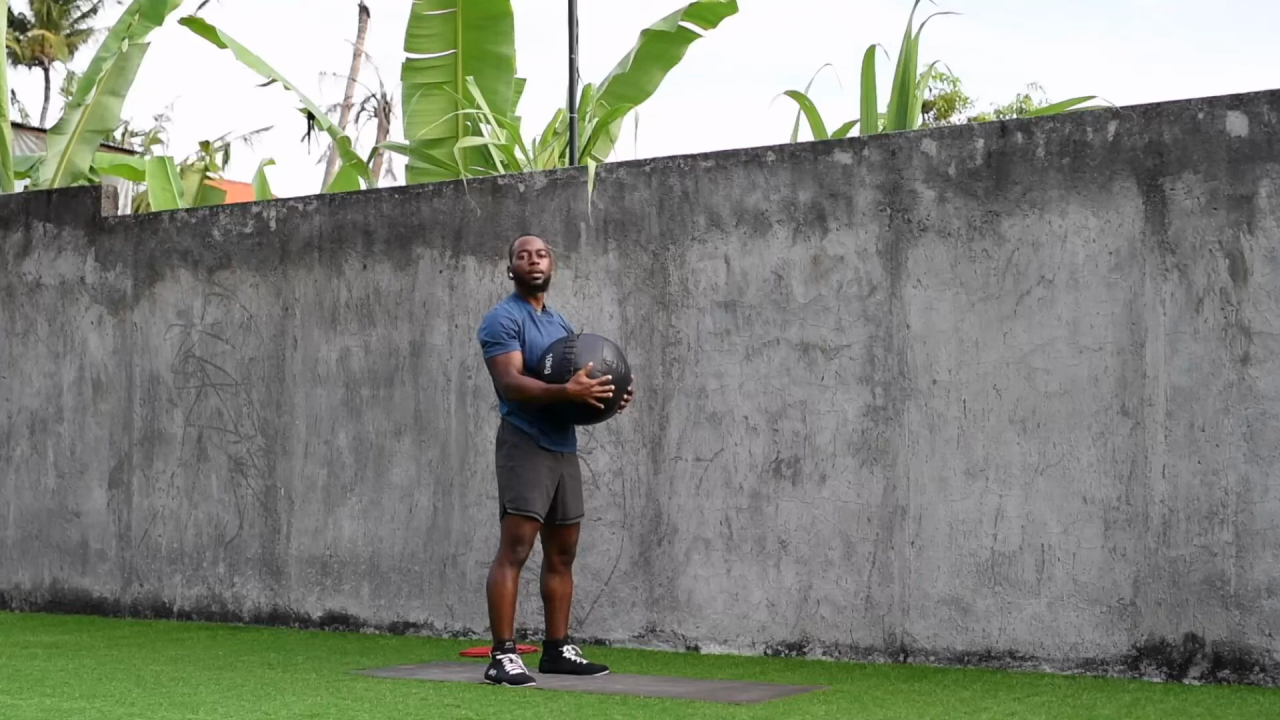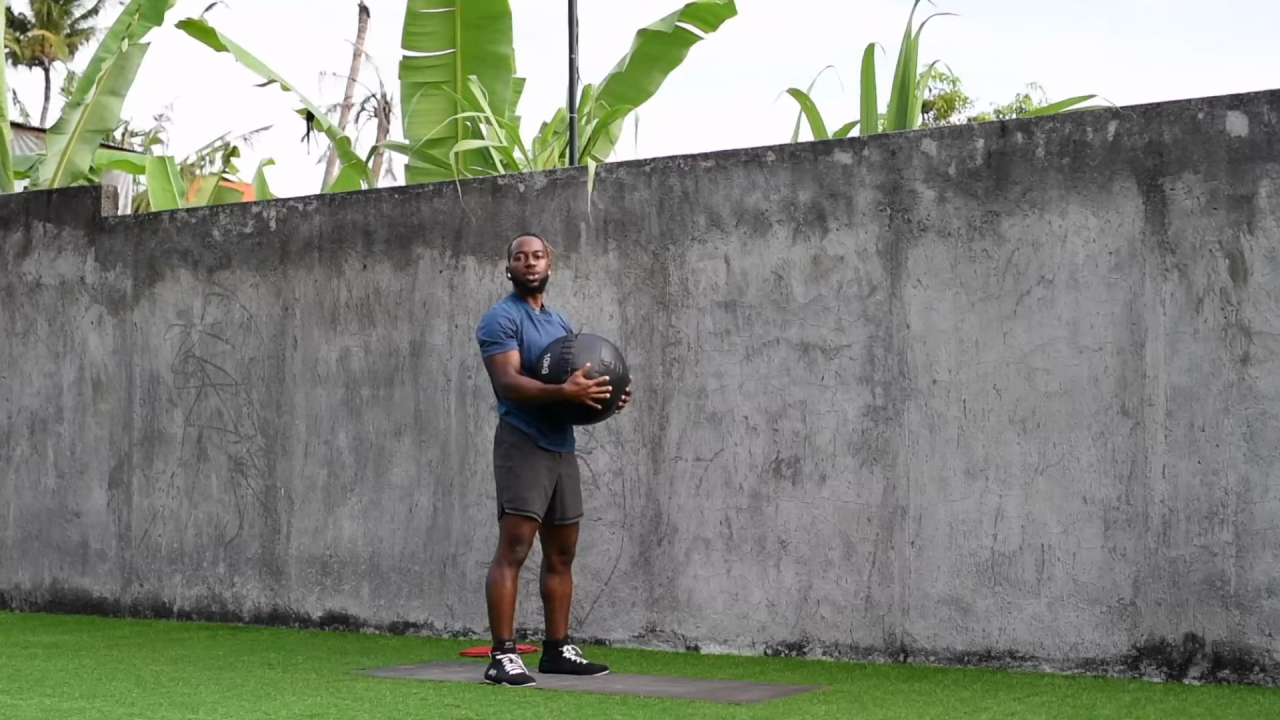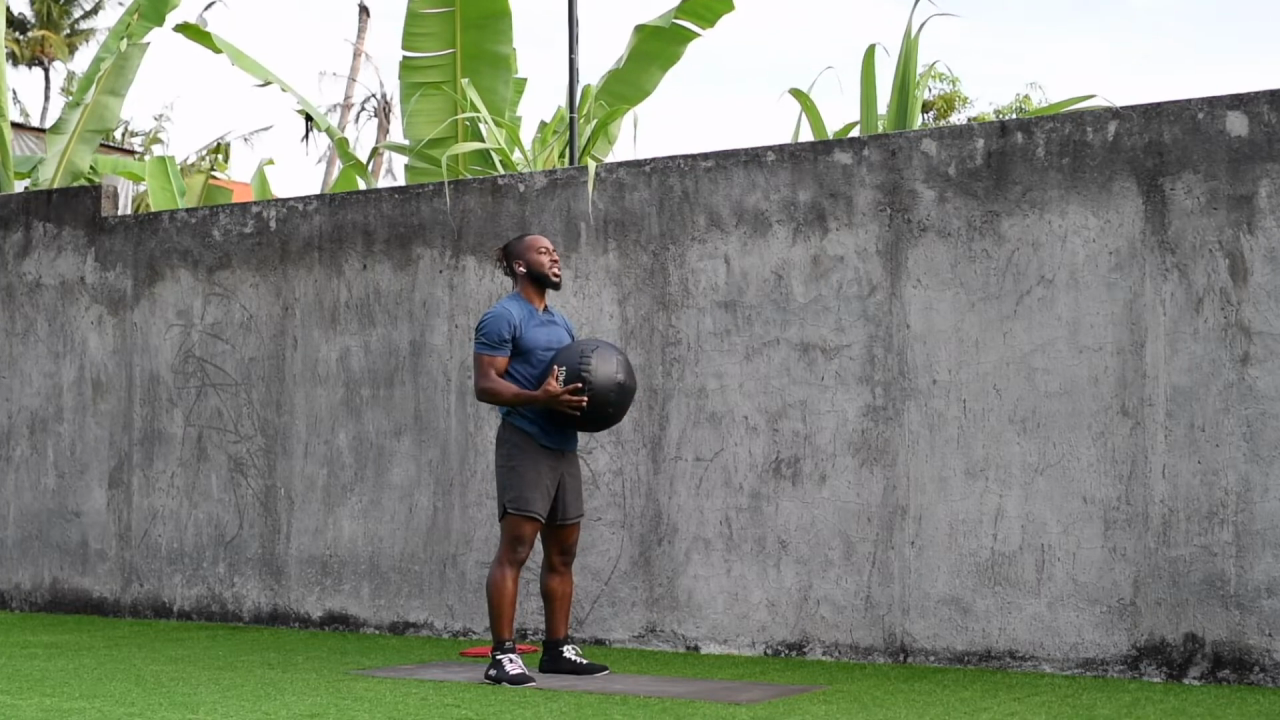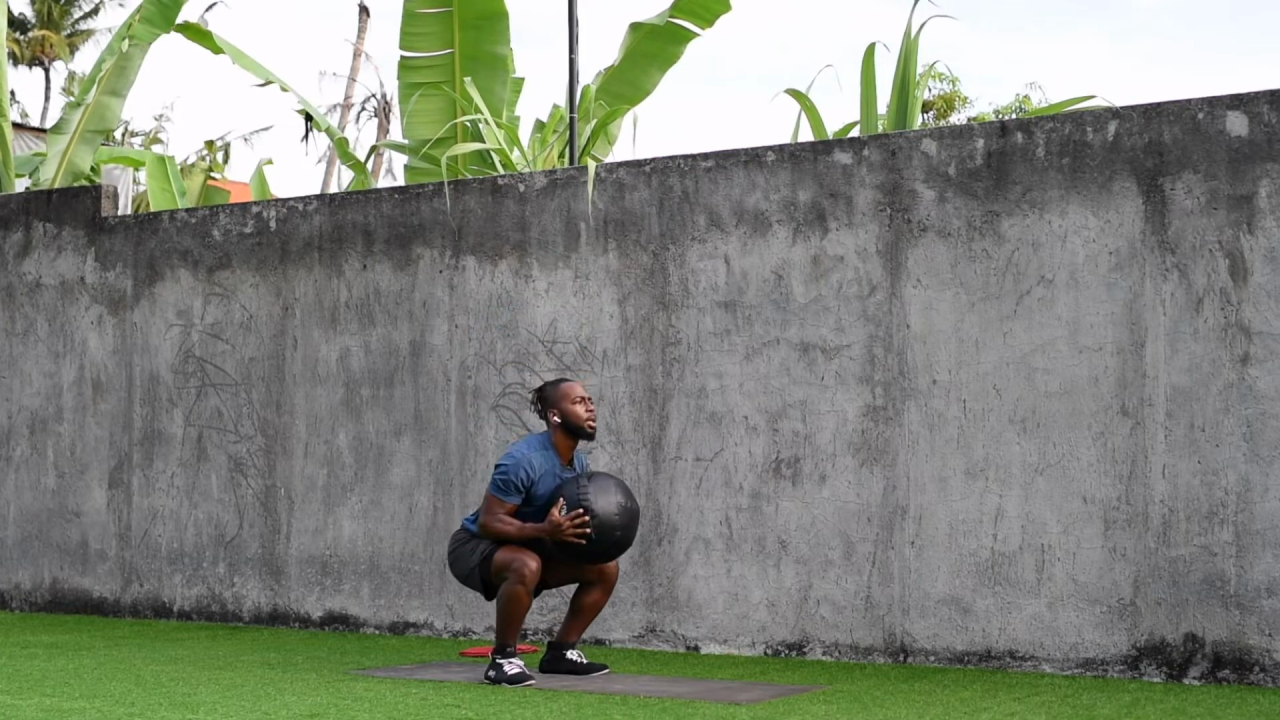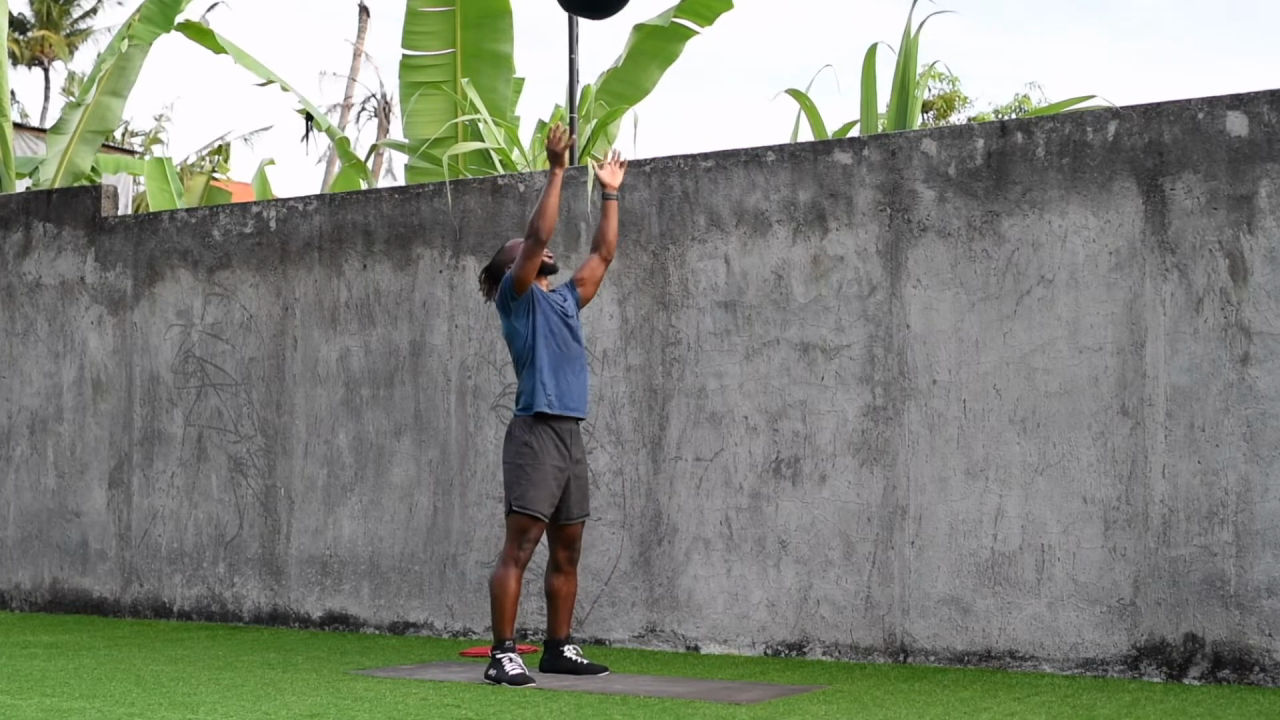
dt=1s
person 1, frame 1
left shoulder: (560, 322)
right shoulder: (503, 319)
right elbow: (511, 382)
left wrist: (603, 394)
right wrist: (567, 391)
left hip: (564, 446)
right hip: (526, 444)
left knee: (562, 554)
right knee: (514, 550)
left ankle: (557, 649)
right ankle: (502, 655)
person 1, frame 2
left shoulder: (560, 321)
right shoulder: (501, 318)
right elbow: (508, 382)
left wrist: (600, 395)
right wrist: (562, 391)
left hip: (563, 445)
right hip: (523, 444)
left knee: (561, 553)
right knee: (513, 549)
left ankle: (558, 648)
right ankle: (502, 655)
person 1, frame 3
left shoulder: (560, 321)
right shoulder: (503, 317)
right elbow: (485, 385)
right wrist: (539, 397)
left hip: (564, 446)
right hip: (525, 443)
left knee: (562, 555)
right knee: (514, 550)
left ankle: (557, 649)
right ankle: (502, 655)
person 1, frame 4
left shoulder: (578, 462)
right shoulder: (523, 460)
left elbow: (571, 521)
right elbow: (489, 523)
left wrist: (593, 525)
right wrist: (547, 530)
left hip: (526, 545)
right hip: (474, 545)
left knee: (606, 569)
right knee: (526, 567)
left ankle: (561, 651)
right ankle: (504, 658)
person 1, frame 5
left shoulder: (565, 299)
right shoulder: (516, 297)
left elbow: (603, 252)
right elbow: (537, 234)
left wrist: (610, 193)
right wrist: (556, 168)
left hip: (571, 436)
right hip: (536, 433)
left knee: (567, 554)
right knee: (519, 549)
left ankle: (558, 648)
right ankle: (502, 655)
